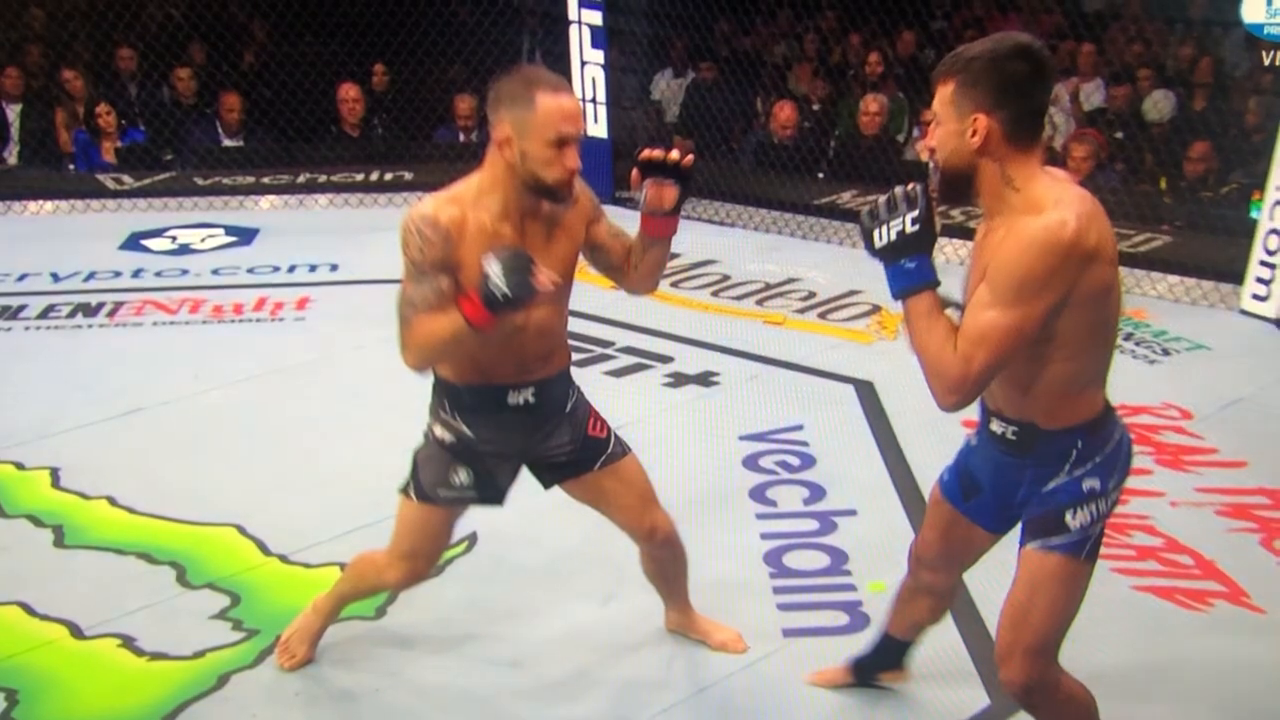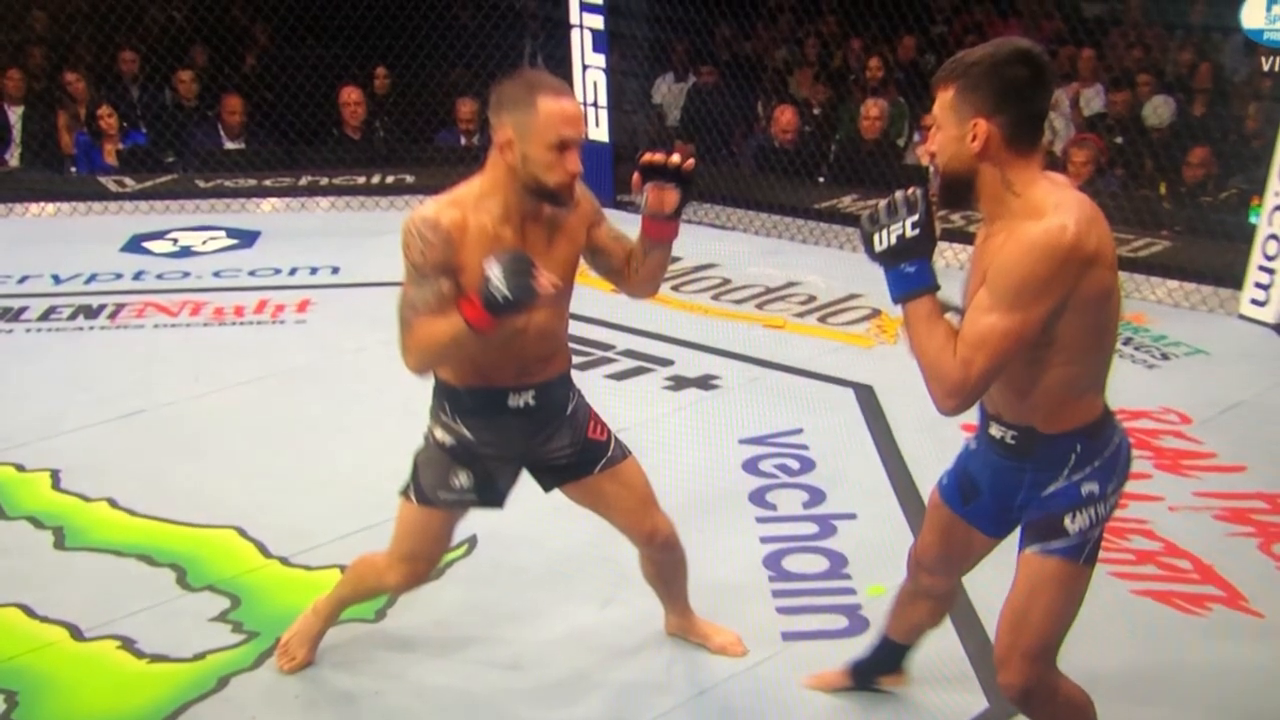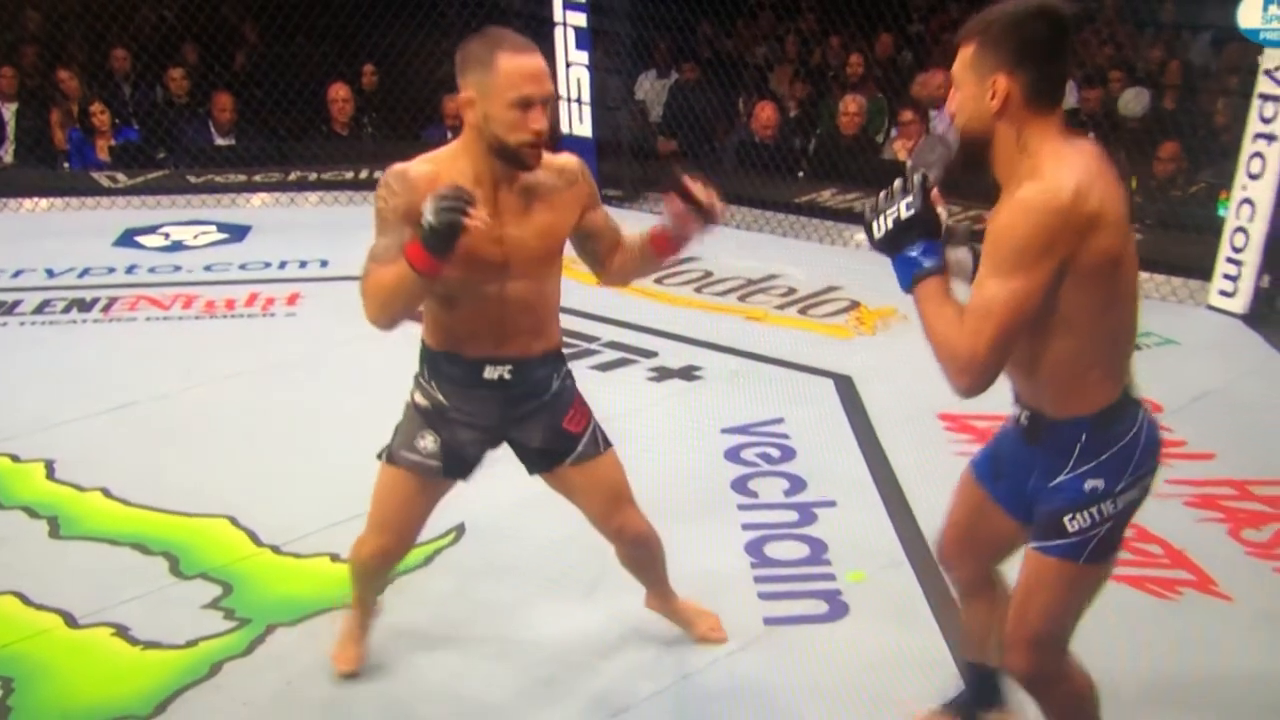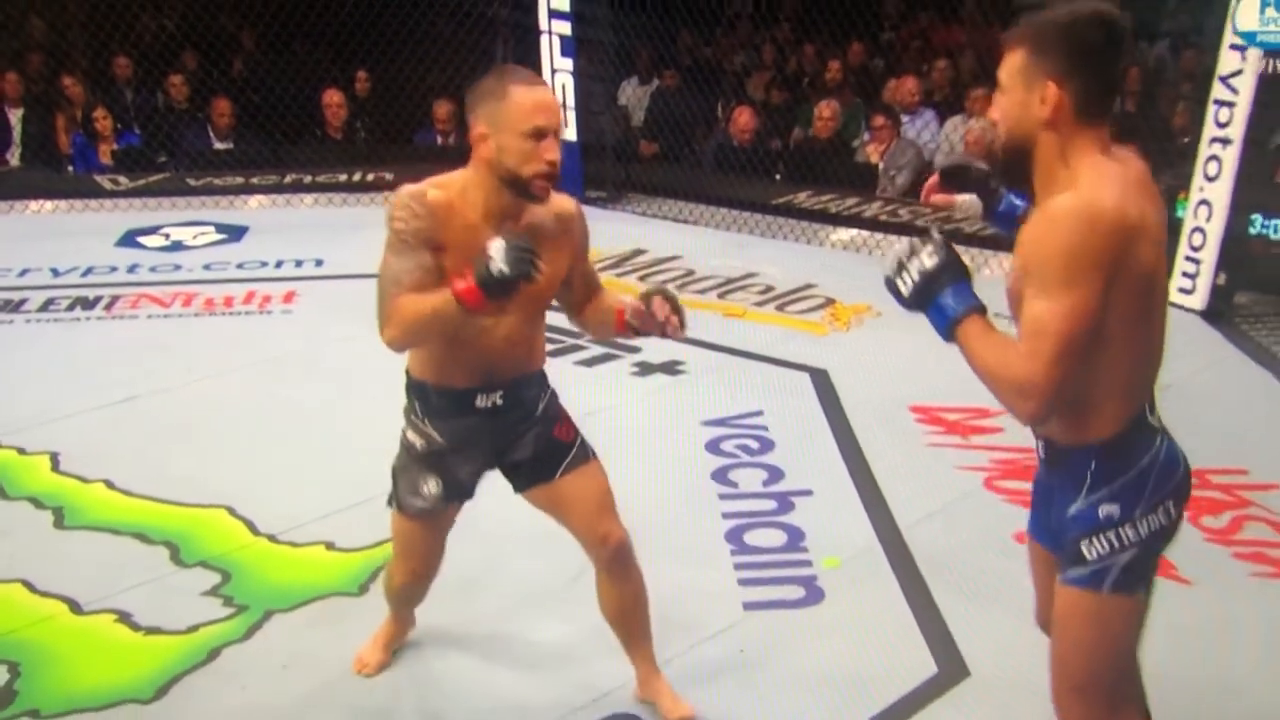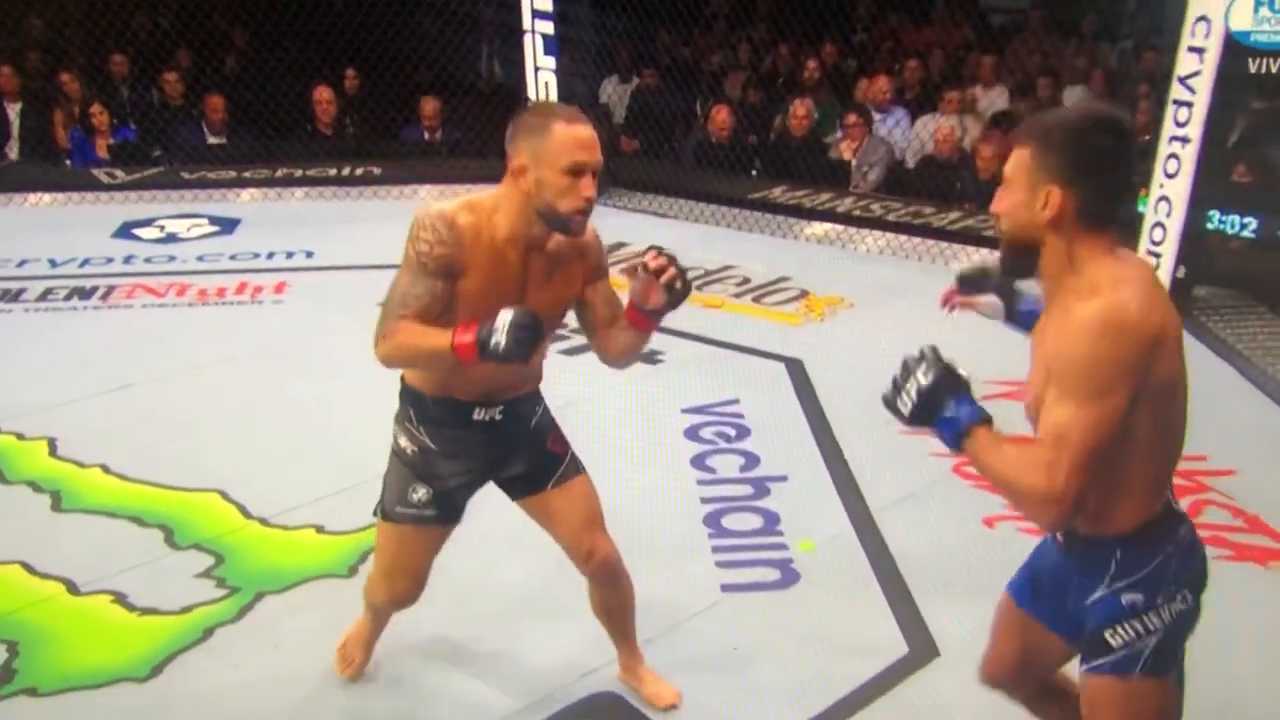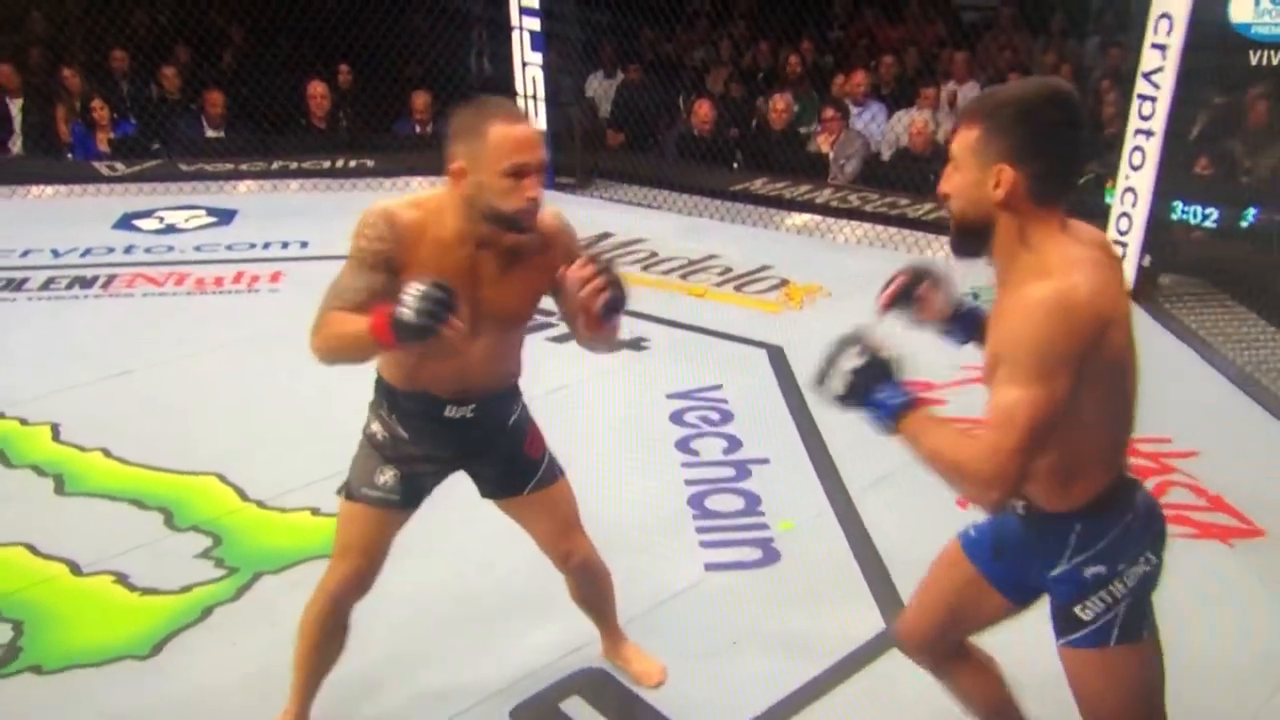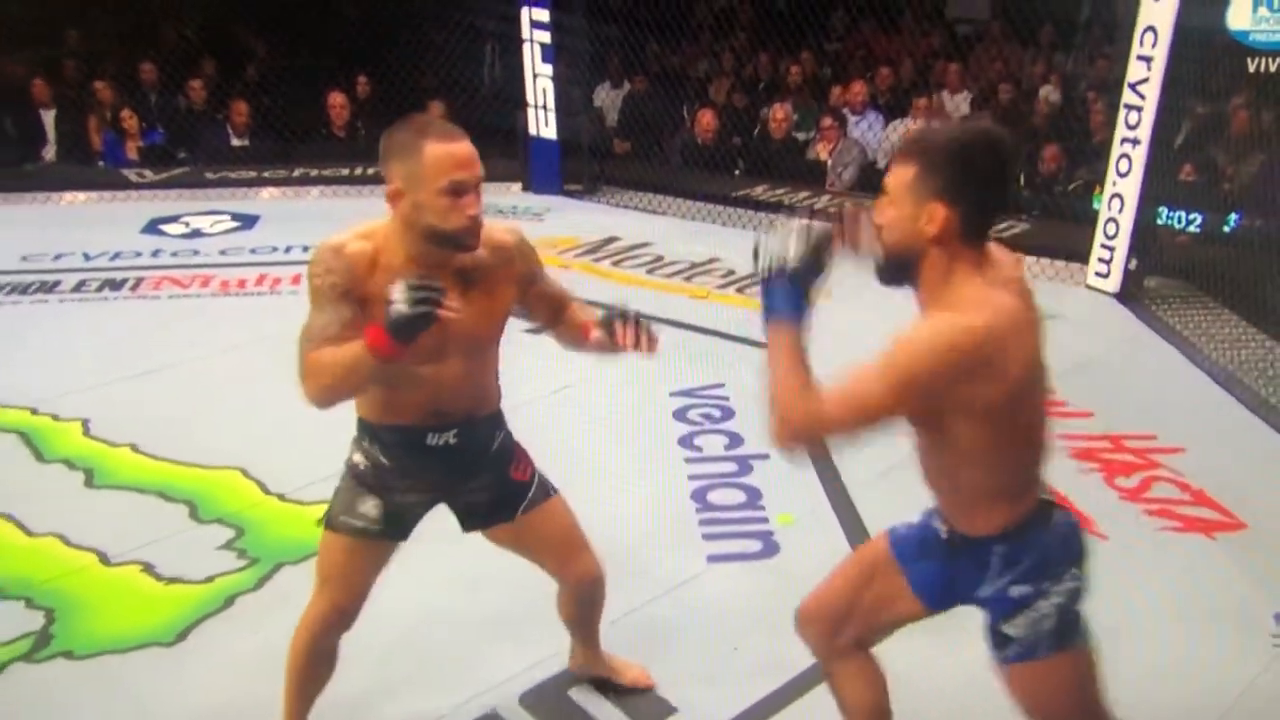
dt=0.5s
person 1, frame 1
left shoulder: (1051, 227)
right shoulder: (1019, 199)
left elbow: (954, 382)
left wrist: (908, 267)
left hip: (1070, 461)
right hip: (1002, 437)
right knee: (930, 561)
right ankle: (884, 658)
person 1, frame 2
left shoulder: (1051, 232)
right shoulder: (1016, 206)
left elbow: (953, 386)
left wrist: (909, 271)
left hip: (1068, 465)
right hip: (1001, 441)
right knee: (930, 565)
right ankle: (882, 662)
person 1, frame 3
left shoulder: (1046, 198)
right shoulder: (1071, 161)
left elbow: (970, 368)
left wrist: (916, 257)
right wrist: (970, 261)
left hip: (1092, 453)
right hip: (1042, 430)
left knee: (1031, 656)
right knee: (960, 555)
person 1, frame 4
left shoulder: (1081, 210)
right shoulder: (1116, 174)
left elbow: (1031, 393)
left wrist: (949, 301)
left hip: (1111, 482)
right hip: (1082, 463)
right knee: (1072, 635)
person 1, frame 5
left shoulder: (1104, 313)
right shoulder: (1103, 274)
left elbow: (1051, 499)
left wrist: (955, 417)
right wrist: (1021, 308)
left hip: (1134, 573)
right hip: (1079, 548)
right knee: (1009, 671)
person 1, frame 6
left shoulder: (1056, 292)
right shoulder: (1068, 245)
left elbow: (992, 478)
left wrist: (888, 400)
right wrist: (960, 320)
left hip: (1092, 540)
right hip: (1030, 518)
right knee: (923, 635)
person 1, frame 7
left shoulder: (957, 334)
right shoulder: (989, 270)
left elbow: (796, 425)
left wrist: (785, 305)
right wrist: (875, 241)
left hip: (1020, 559)
right hip: (952, 530)
right knee: (825, 626)
person 2, frame 1
left shoulder: (573, 202)
right shoulder: (436, 224)
left elbow: (638, 279)
right elbow: (416, 351)
left wrist: (660, 213)
right wrist: (484, 304)
left hip: (554, 402)
right hip: (469, 414)
left knee: (656, 530)
right knee: (404, 568)
left ankle: (681, 614)
right ankle: (321, 610)
person 2, frame 2
left shoulder: (574, 205)
right shoulder: (439, 226)
left elbow: (639, 283)
right elbow: (417, 354)
left wrist: (661, 217)
right wrist: (486, 307)
left hip: (556, 404)
right hip: (470, 417)
left knee: (656, 532)
right knee: (405, 568)
left ankle: (681, 616)
right ankle: (322, 611)
person 2, frame 3
left shoulder: (567, 177)
right shoulder: (413, 184)
left elbow: (614, 262)
right elbow: (380, 311)
left wrist: (674, 231)
right wrist: (426, 247)
left hip: (541, 382)
right hip: (450, 385)
left knee: (628, 528)
right knee: (381, 544)
left ankle: (665, 598)
right ankle: (359, 617)
person 2, frame 4
left shoulder: (562, 217)
right shoulder: (423, 208)
left elbow: (585, 305)
right elbow: (396, 330)
left wrist: (636, 316)
right wrist: (477, 288)
left hip: (528, 403)
right hip: (442, 415)
left knee: (611, 543)
right knee: (410, 573)
right ankle: (397, 625)
person 2, frame 5
left shoulder: (582, 246)
right shoulder: (447, 230)
left elbow: (615, 352)
right elbow: (391, 343)
left wrist: (647, 309)
right wrist: (477, 342)
left hip: (522, 419)
right hip: (436, 426)
left knee: (600, 559)
right knee: (395, 589)
left ankle: (632, 664)
right ankle: (371, 624)
person 2, frame 6
left shoulder: (550, 236)
right shoulder: (396, 228)
left elbow: (594, 341)
right elbow: (326, 339)
left wrist: (601, 309)
right wrist: (393, 323)
left hip: (499, 415)
right hip: (407, 419)
left knee: (575, 554)
right knee: (345, 581)
left ankle: (615, 642)
person 2, frame 7
left shoulder: (502, 251)
right shoulder: (345, 262)
left elbow: (561, 314)
right elbow: (318, 386)
left wrist: (603, 328)
right wrist: (388, 335)
left hip: (484, 443)
right hip: (390, 454)
left knee: (583, 573)
right knee: (331, 610)
left ankle: (587, 655)
